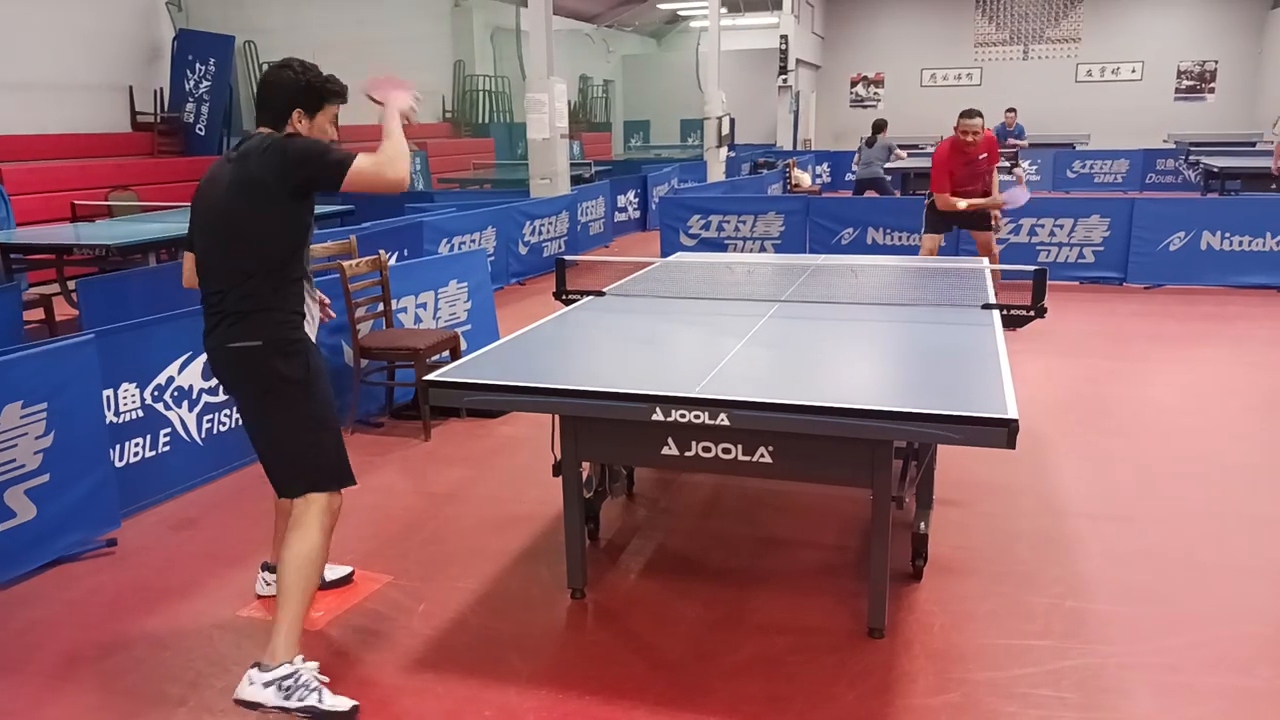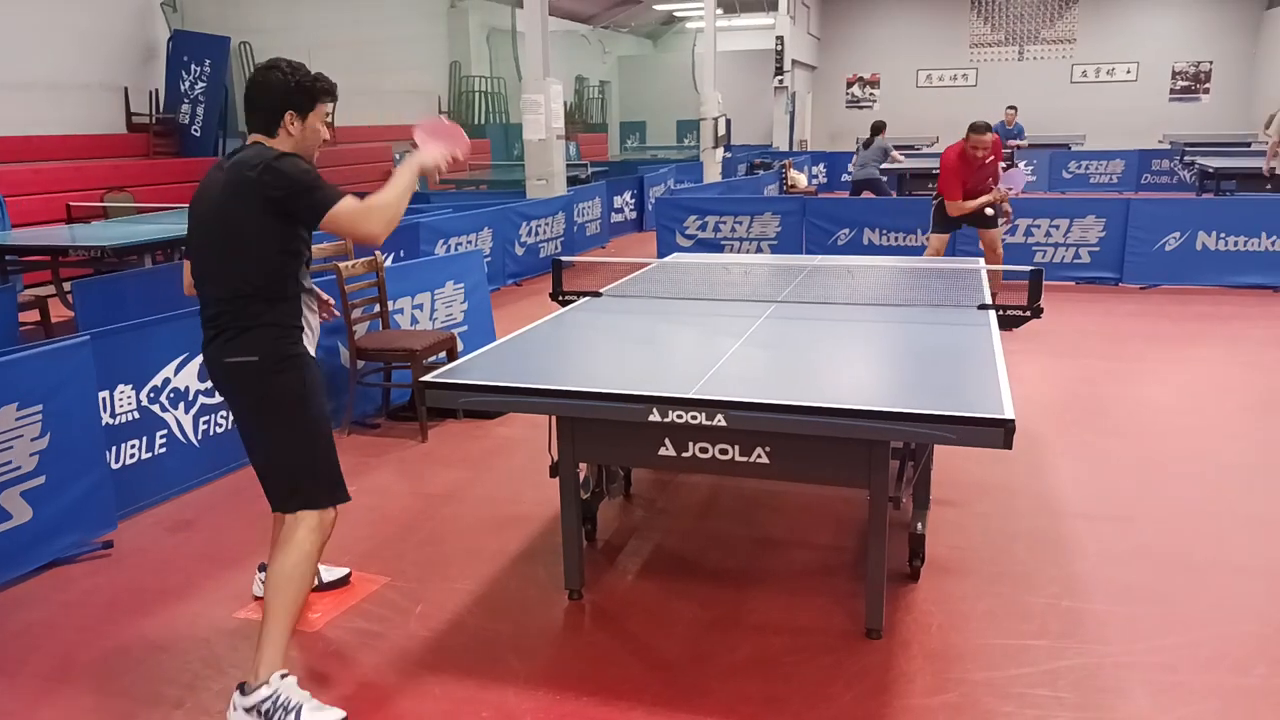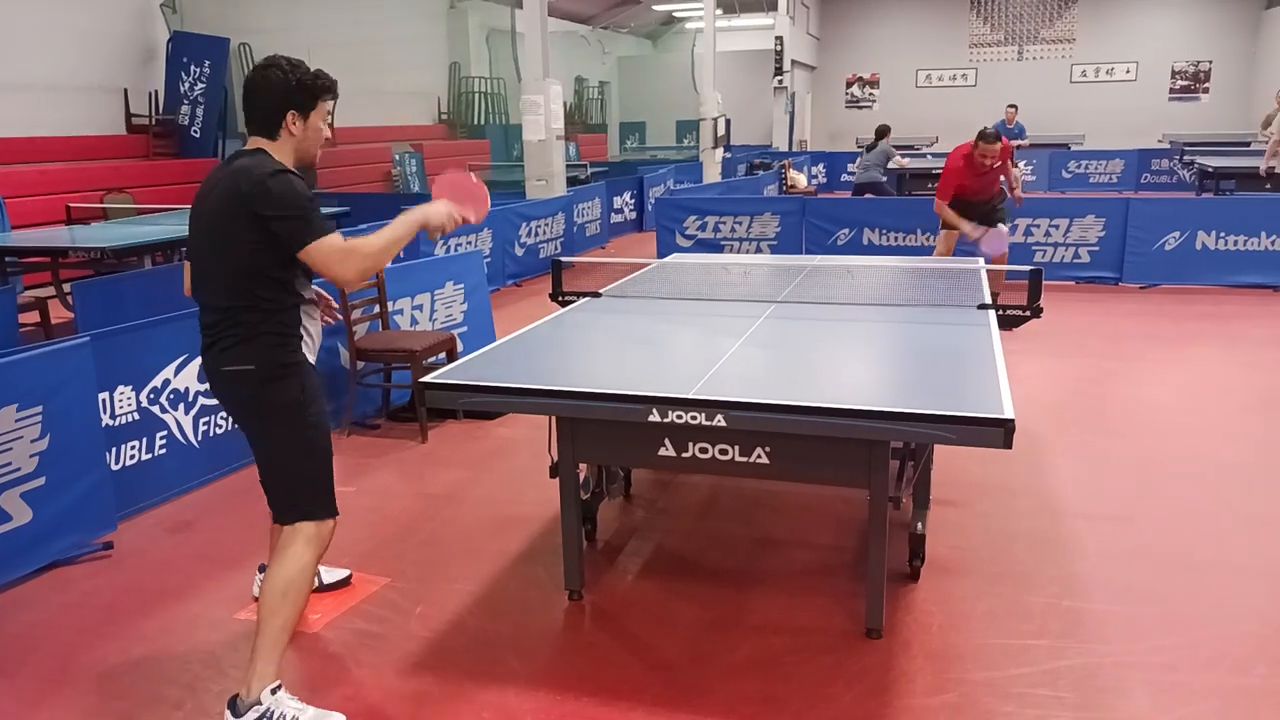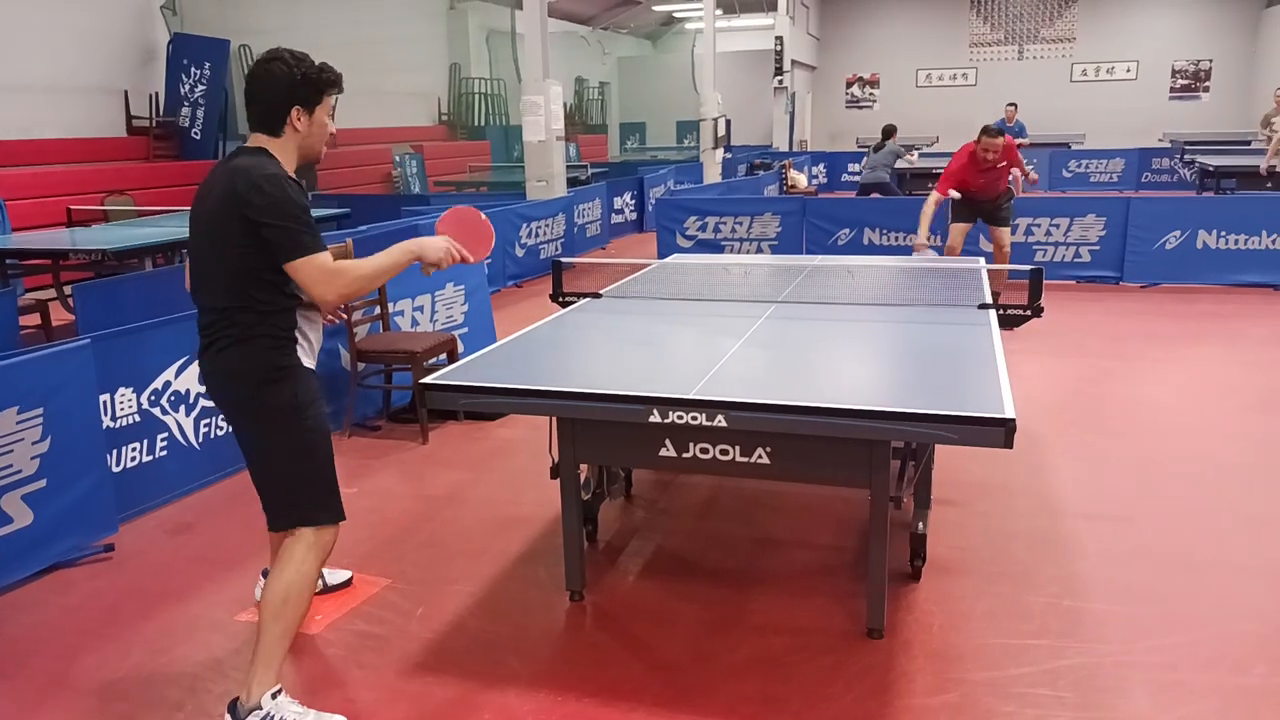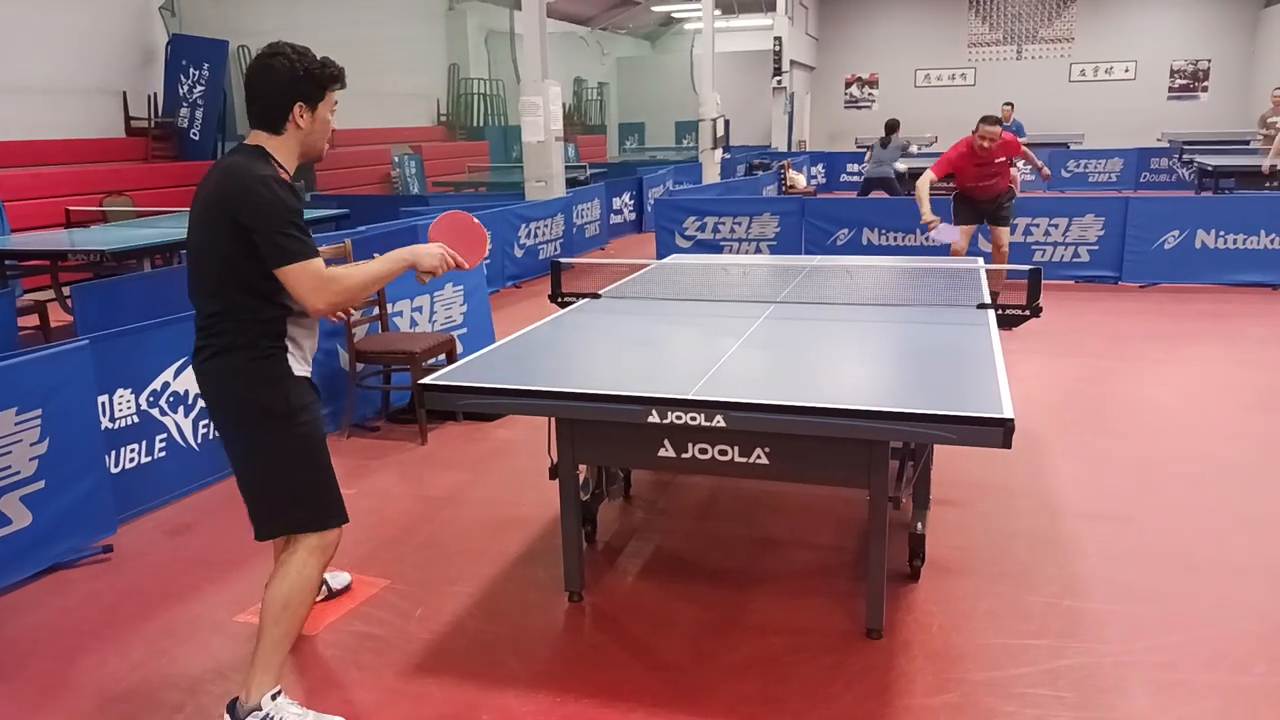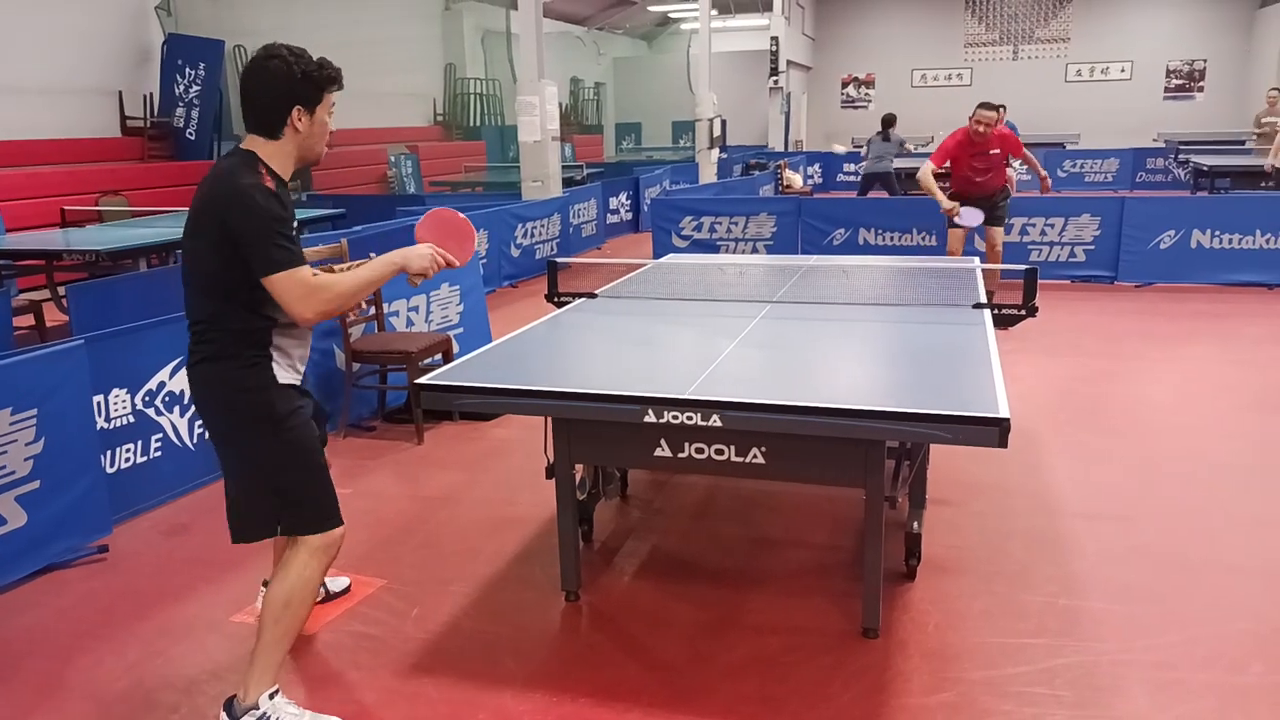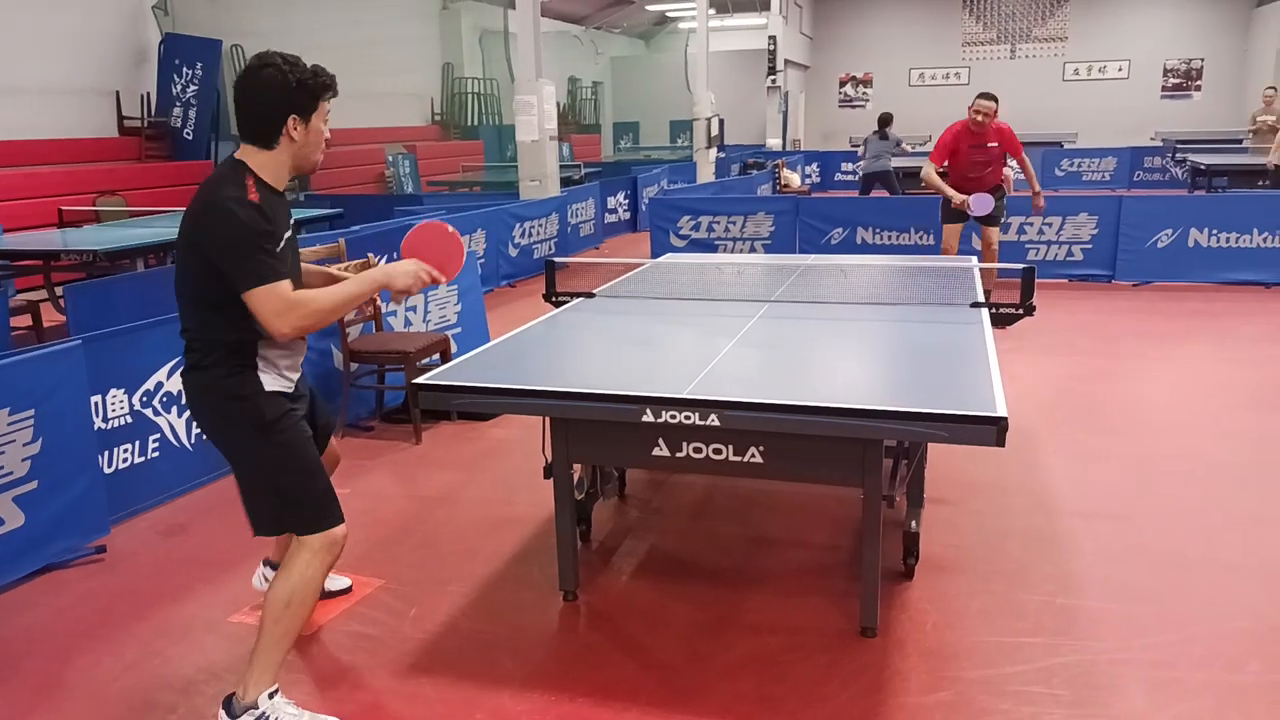
dt=0.1s
person 1, frame 1
left shoulder: (219, 175)
right shoulder: (287, 154)
left elbow: (193, 273)
right elbow: (393, 174)
right wrist: (394, 110)
left hip: (232, 347)
right hip: (273, 350)
left knee: (298, 466)
right knee: (321, 494)
left ankle: (288, 569)
person 1, frame 2
left shoulder: (221, 178)
right shoulder: (276, 168)
left elbow: (193, 279)
right elbow: (370, 223)
right wrist: (417, 161)
left hip: (234, 357)
right hip: (270, 362)
left knee: (292, 474)
right knee: (313, 513)
left ankle: (282, 572)
person 1, frame 3
left shoulder: (223, 181)
right shoulder: (271, 182)
left elbow: (195, 281)
right elbow: (347, 265)
right wrist: (420, 217)
left hip: (234, 363)
right hip: (269, 371)
left knee: (295, 477)
right knee: (312, 524)
left ankle: (281, 574)
person 1, frame 4
left shoulder: (231, 175)
right shoulder: (268, 185)
left elbow: (214, 277)
right elbow: (328, 287)
left wrist: (298, 285)
right wrist: (416, 249)
left hip: (241, 364)
right hip: (266, 373)
left knee: (301, 481)
right knee: (315, 529)
left ankle: (283, 577)
person 1, frame 5
left shoulder: (233, 173)
right shoulder: (262, 186)
right elbow: (319, 294)
left wrist: (301, 287)
right wrist: (410, 257)
left hip: (237, 369)
right hip: (260, 380)
left knee: (297, 494)
right knee: (320, 530)
left ankle: (292, 581)
person 1, frame 6
left shoulder: (248, 179)
right shoulder: (249, 193)
right elbow: (304, 304)
left wrist: (334, 275)
right wrist: (398, 262)
left hip: (262, 377)
right hip: (248, 386)
left knee: (314, 463)
right knee: (320, 535)
left ankle: (283, 579)
person 1, frame 7
left shoulder: (251, 189)
right shoulder: (235, 205)
right elbow: (284, 318)
left wrist: (329, 278)
right wrist: (381, 278)
left hip: (265, 382)
right hip: (242, 393)
left knee: (323, 457)
right knee: (323, 534)
left ankle: (281, 571)
person 2, frame 1
left shoulder: (990, 140)
right shoulder: (943, 154)
left elbow: (992, 169)
right elbow: (941, 202)
left wrist: (994, 205)
right wrist: (984, 202)
left hip: (980, 202)
right hip: (946, 204)
left knee: (990, 250)
right knee: (928, 250)
person 2, frame 2
left shoulder: (995, 141)
right shoulder: (951, 161)
right elbow: (953, 210)
left wrist: (1001, 201)
right wrist: (990, 197)
left hip: (982, 198)
right hip: (950, 203)
left knee: (995, 249)
right knee: (934, 251)
person 2, frame 3
left shoulder: (1004, 145)
right shoulder: (956, 164)
right elbow: (940, 207)
left wrist: (1014, 187)
right wrist: (965, 227)
left hip: (993, 199)
right hip: (959, 201)
left knee: (1001, 252)
right knee: (943, 251)
person 2, frame 4
left shoulder: (1007, 146)
right shoulder: (961, 162)
right elbow: (933, 199)
left wrist: (1027, 173)
right wrist: (922, 236)
left hip: (998, 198)
right hip: (966, 198)
left knee: (1003, 249)
right knee: (953, 246)
person 2, frame 5
left shoulder: (1008, 141)
right shoulder: (959, 152)
left elbow: (1022, 151)
right elbow: (923, 182)
left wrist: (1039, 166)
right wrist: (926, 212)
left hip: (1000, 198)
right hip: (968, 199)
left knee: (1001, 248)
right knee: (958, 249)
person 2, frame 6
left shoulder: (1005, 137)
right shoulder: (955, 141)
left elbow: (1023, 154)
right elbow: (923, 174)
left wrist: (1042, 174)
right wrist: (943, 201)
left hip: (995, 195)
right hip: (962, 197)
left knee: (995, 247)
right knee: (953, 251)
left ankle: (989, 298)
person 2, frame 7
left shoulder: (1003, 132)
right shoulder: (954, 133)
left elbow: (1022, 159)
right elbow: (927, 172)
left wrist: (1036, 191)
right wrist: (951, 194)
left hip: (991, 193)
right hip: (959, 194)
left knee: (991, 246)
right knee: (948, 247)
left ankle: (986, 297)
